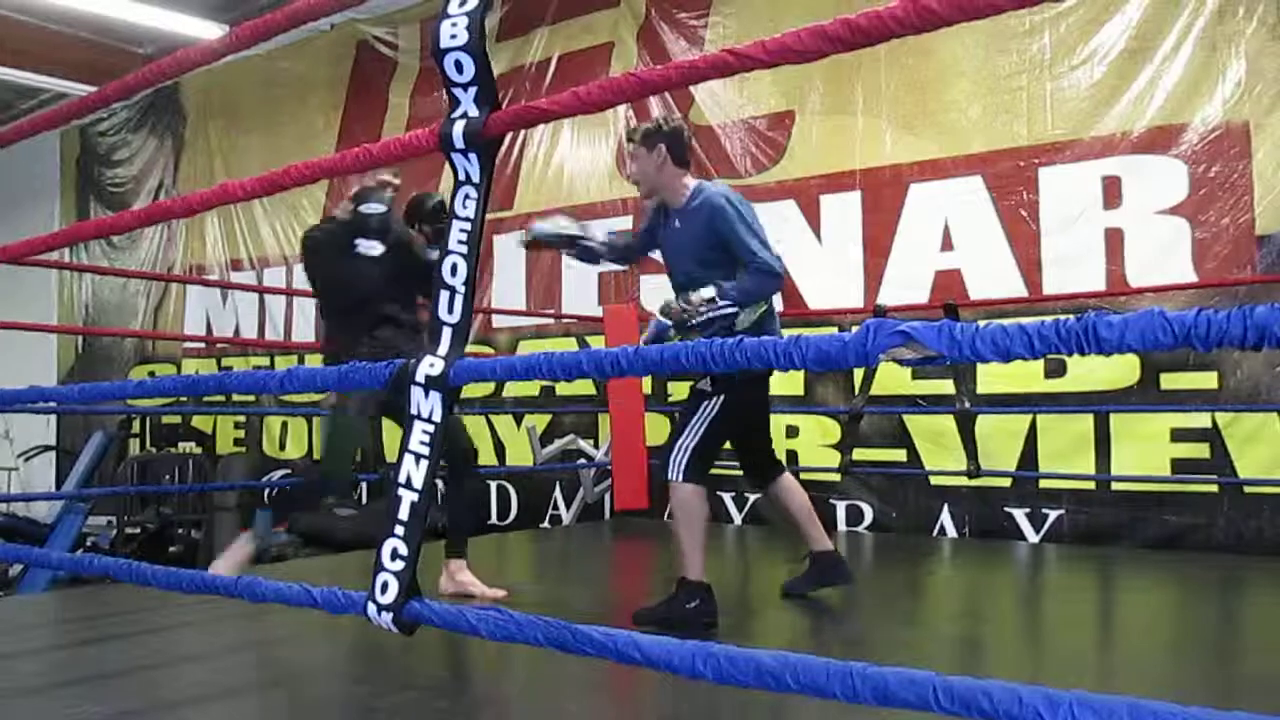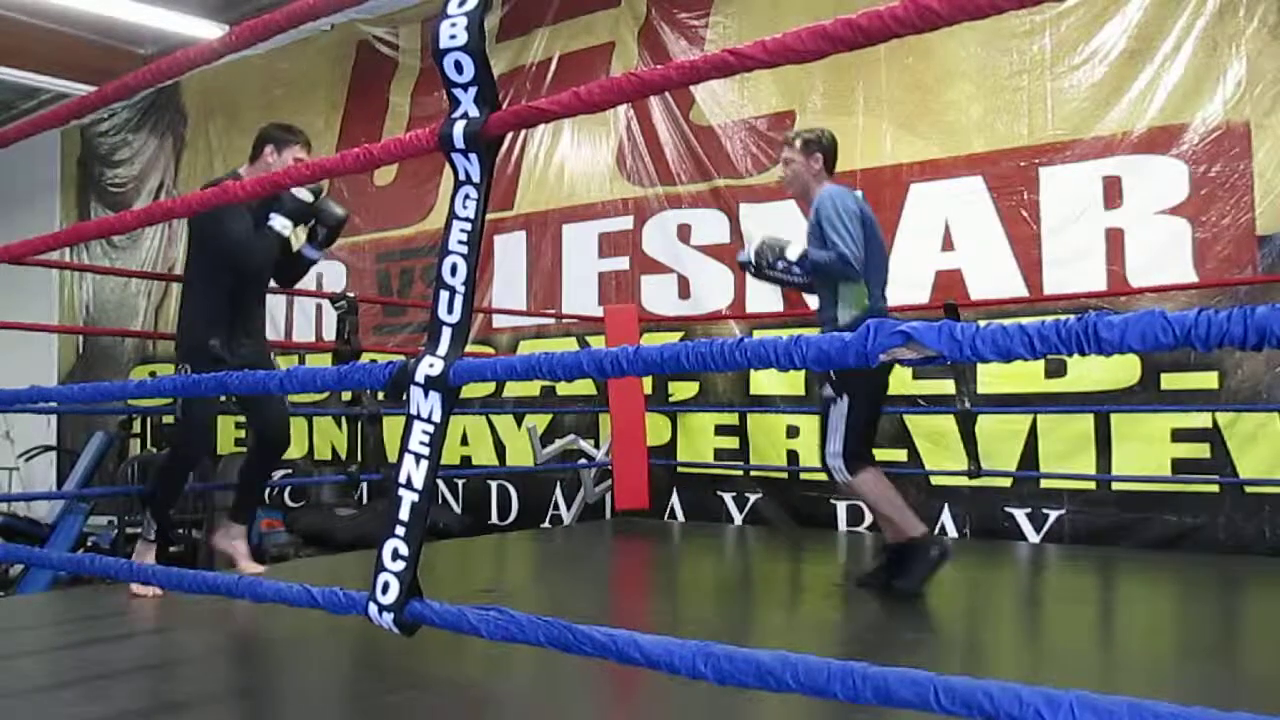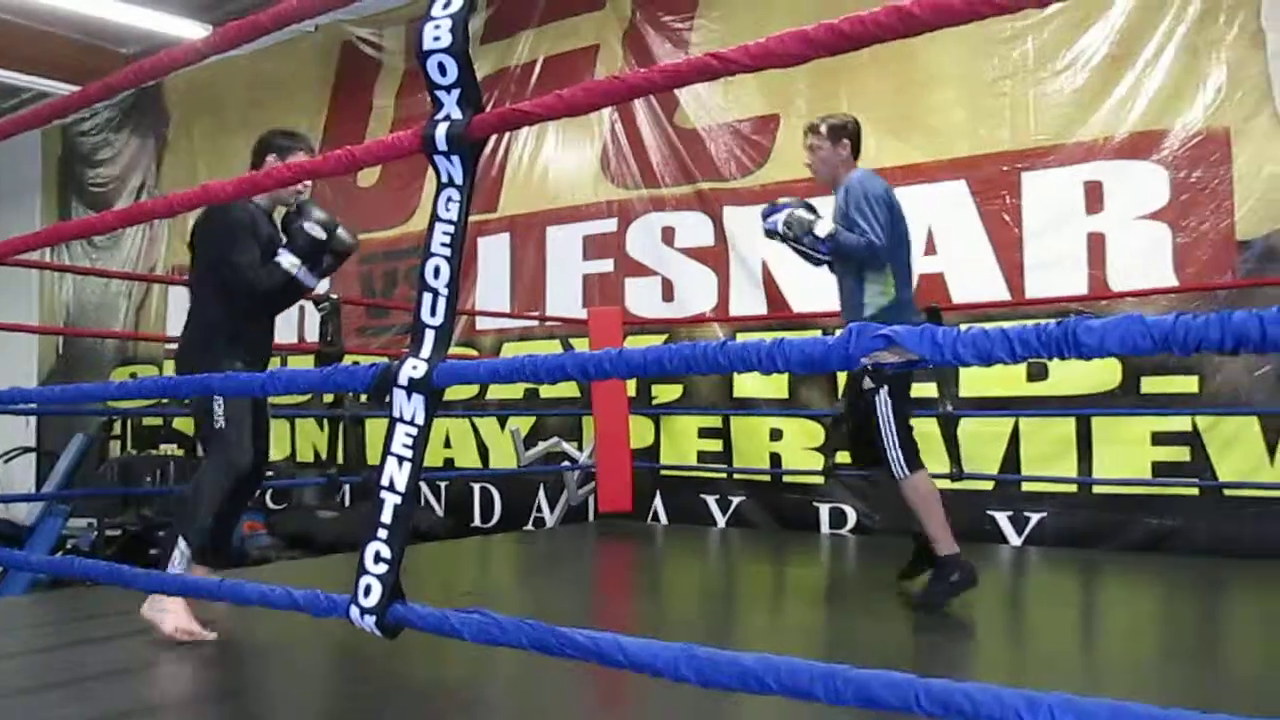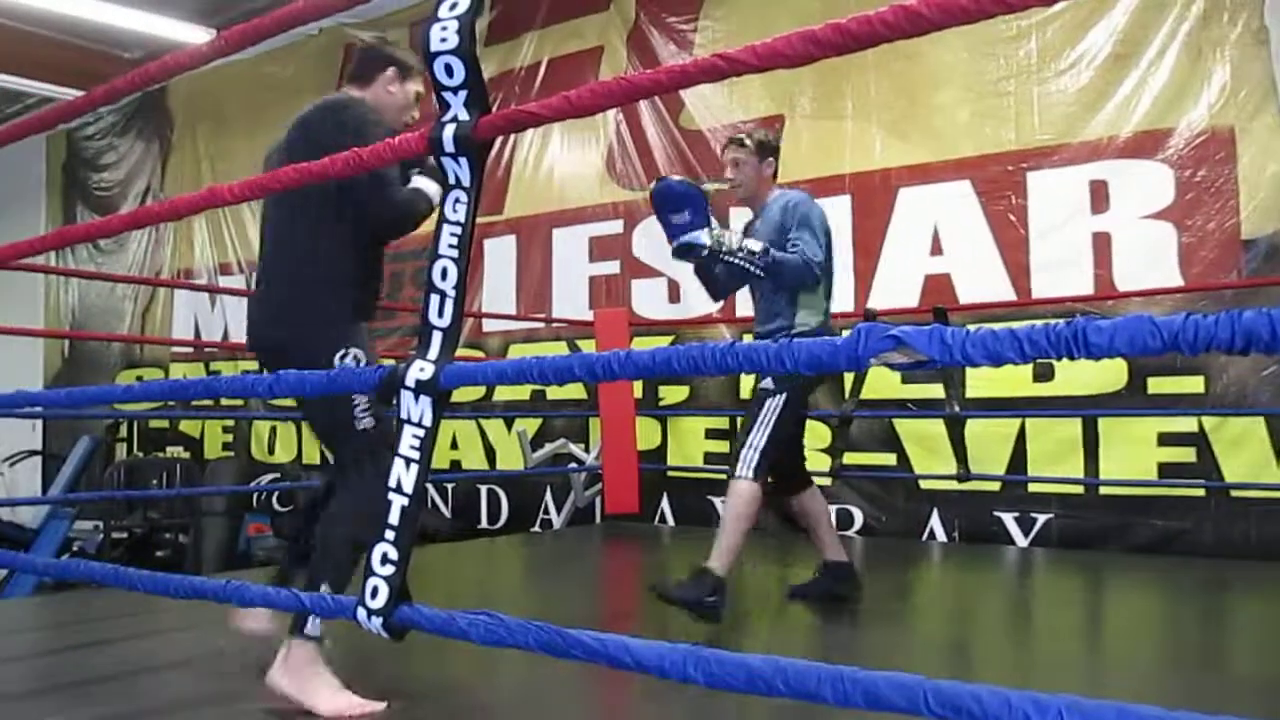
dt=0.7s
person 1, frame 1
left shoulder: (394, 233)
right shoulder: (321, 238)
left elbow: (435, 290)
right elbow: (352, 293)
left wrist: (435, 241)
right wrist: (369, 234)
left hip: (406, 367)
right hip: (356, 366)
left knee: (459, 456)
right knee: (336, 470)
left ankle: (456, 569)
right ankle: (247, 543)
person 1, frame 2
left shoulder: (269, 206)
right shoulder: (220, 198)
left elbow: (284, 276)
right elbow: (248, 260)
left wrist: (317, 242)
right wrist: (285, 214)
left hip: (250, 341)
right hip: (206, 342)
left knee: (274, 435)
right knee: (190, 446)
left ankle: (234, 531)
right ankle: (147, 546)
person 1, frame 3
left shoulder: (265, 221)
right shoulder: (230, 214)
left elbow: (273, 297)
right elbow: (250, 289)
left wrist: (318, 261)
right wrist: (300, 249)
left hip: (242, 363)
right hip: (215, 361)
left knee: (249, 466)
right knee: (229, 461)
left ankle: (204, 569)
right ankle: (167, 596)
person 1, frame 4
left shoulder: (311, 129)
right shoulder: (354, 120)
right elbow: (387, 214)
left wrist: (414, 178)
right wrist: (432, 180)
left hip: (289, 323)
right hip: (322, 327)
left knee: (355, 468)
right knee: (371, 474)
right ankle: (301, 656)
person 2, frame 1
left shoulder: (717, 203)
right shoulder: (665, 211)
left elbow: (770, 273)
right elbow: (627, 250)
left wrist: (710, 301)
right wrist: (568, 238)
left knee: (682, 462)
right knee: (760, 464)
left ankle: (695, 595)
right ankle: (827, 558)
person 2, frame 2
left shoulder: (833, 201)
right shoulder: (836, 203)
left elbow: (847, 265)
left wrist: (793, 254)
right wrist: (780, 266)
left knee: (842, 457)
right knee: (854, 455)
left ankle: (921, 541)
right ankle: (897, 554)
person 2, frame 3
left shoulder: (862, 185)
right shoulder: (853, 191)
left elbow: (872, 250)
right elbow: (844, 258)
left wrist: (817, 229)
right wrist: (804, 235)
left hip: (884, 332)
left knee: (894, 450)
right knee: (862, 440)
left ankle: (951, 563)
right ankle: (929, 542)
person 2, frame 4
left shoulder: (794, 206)
right shoulder: (755, 226)
left elbow: (810, 270)
right elbow: (721, 288)
left wrist: (744, 247)
right wrist: (699, 247)
left knee: (749, 462)
right knee: (784, 470)
left ankle: (710, 583)
right ankle: (838, 568)
